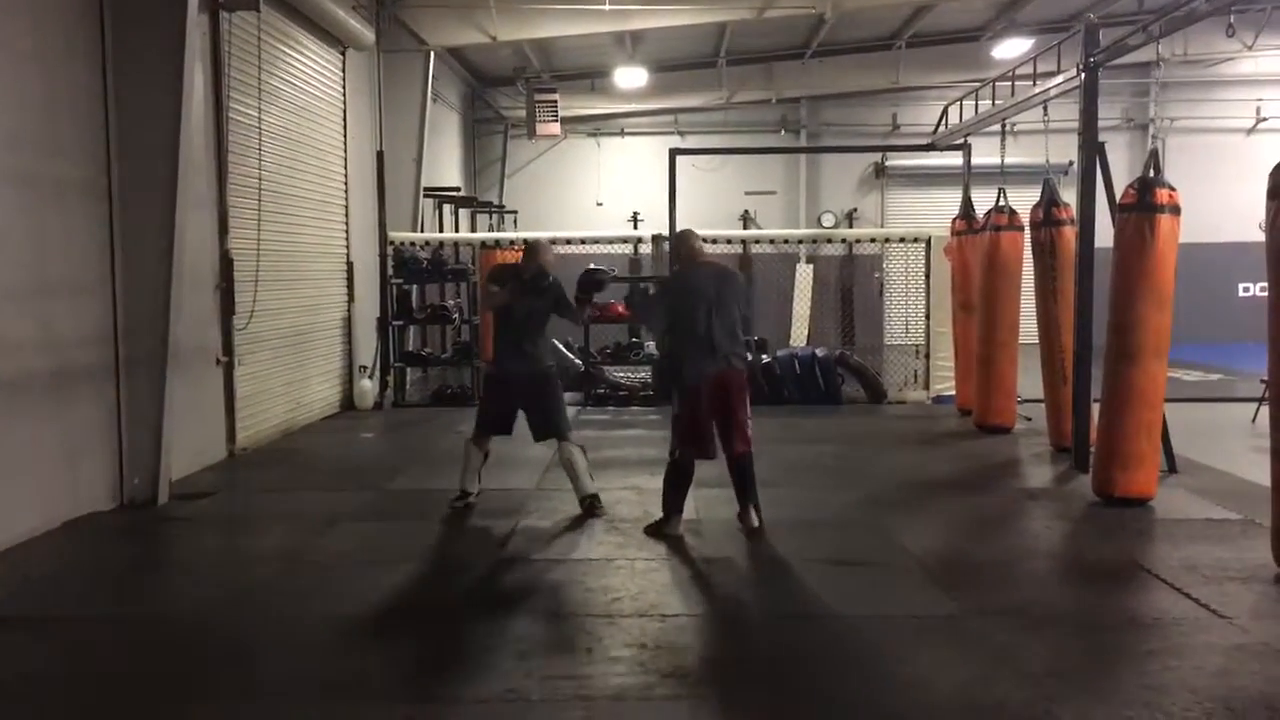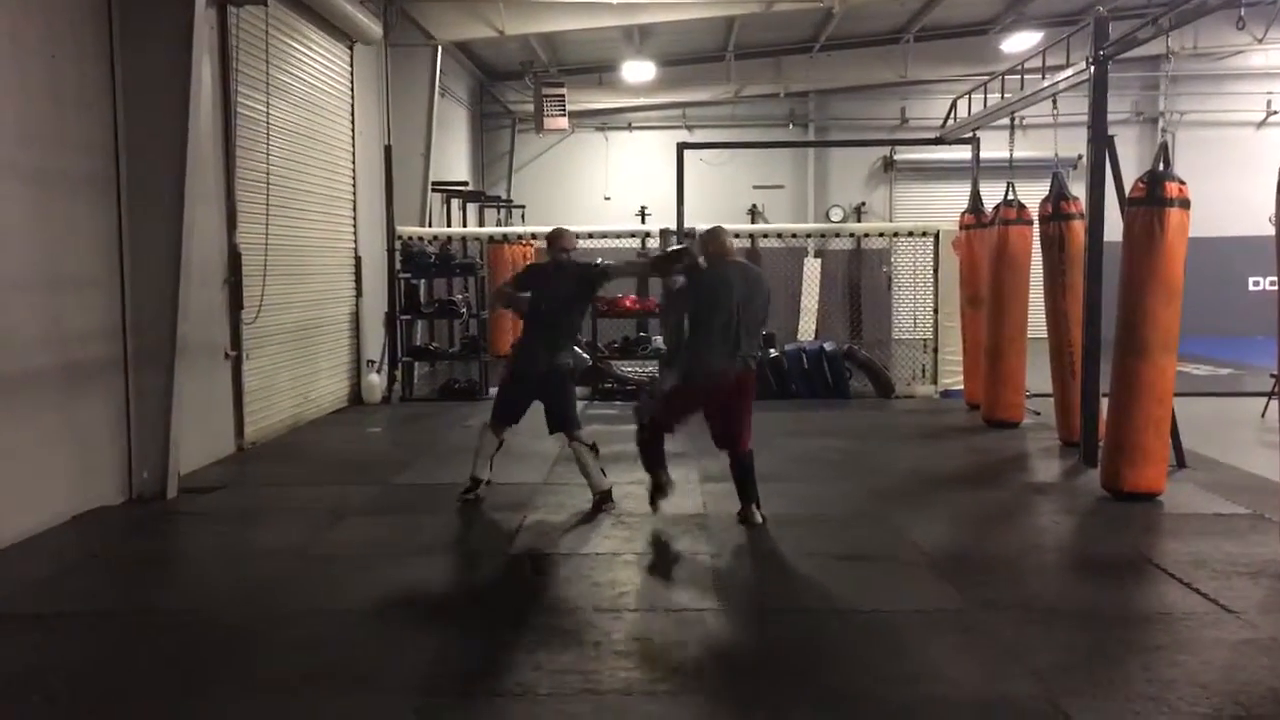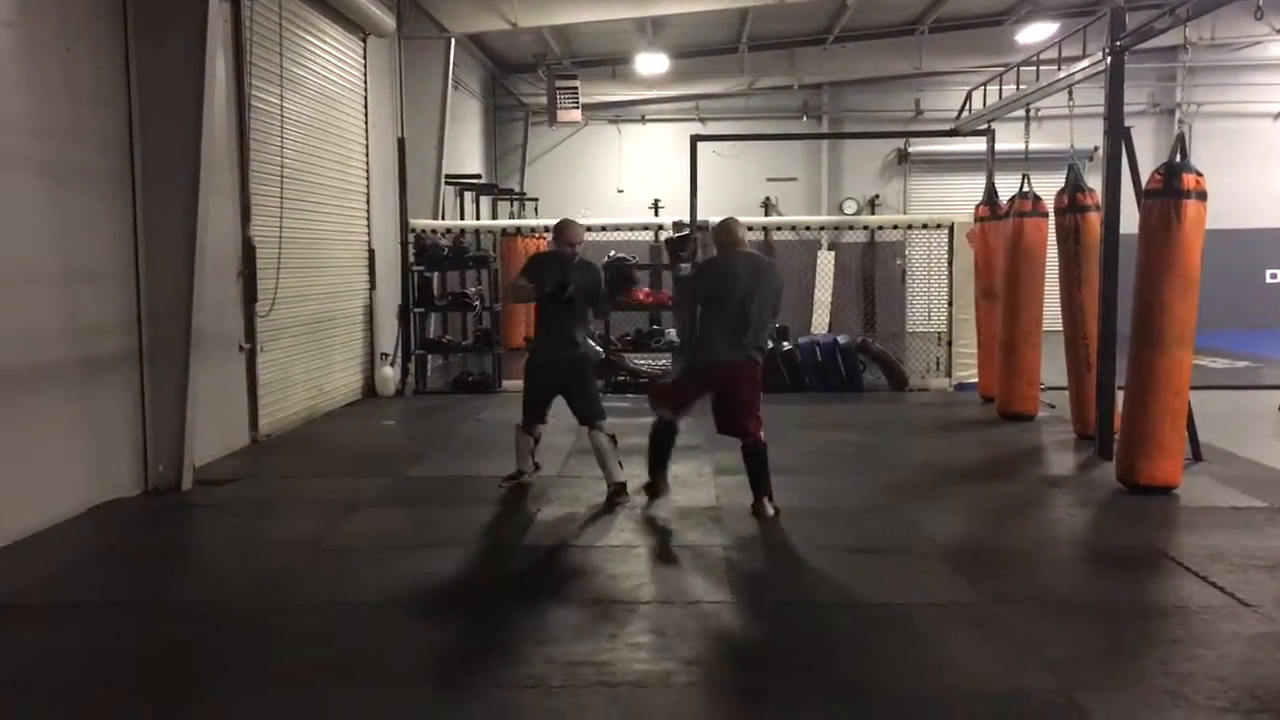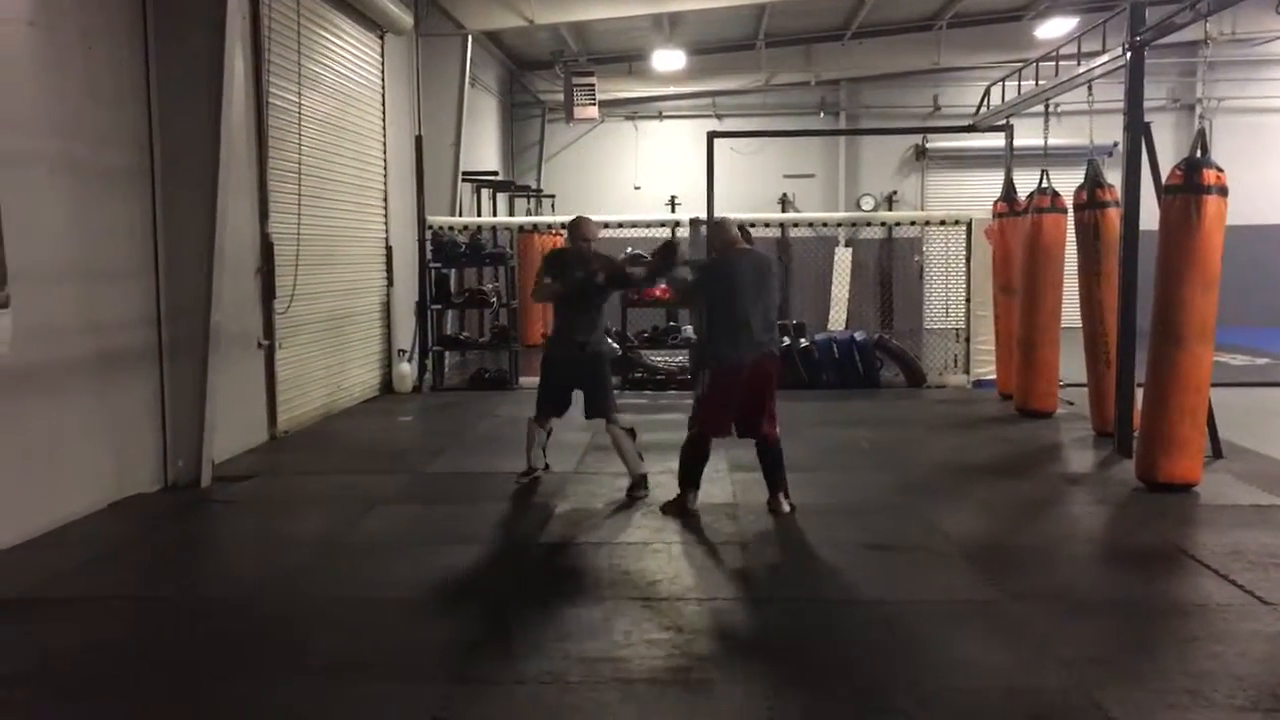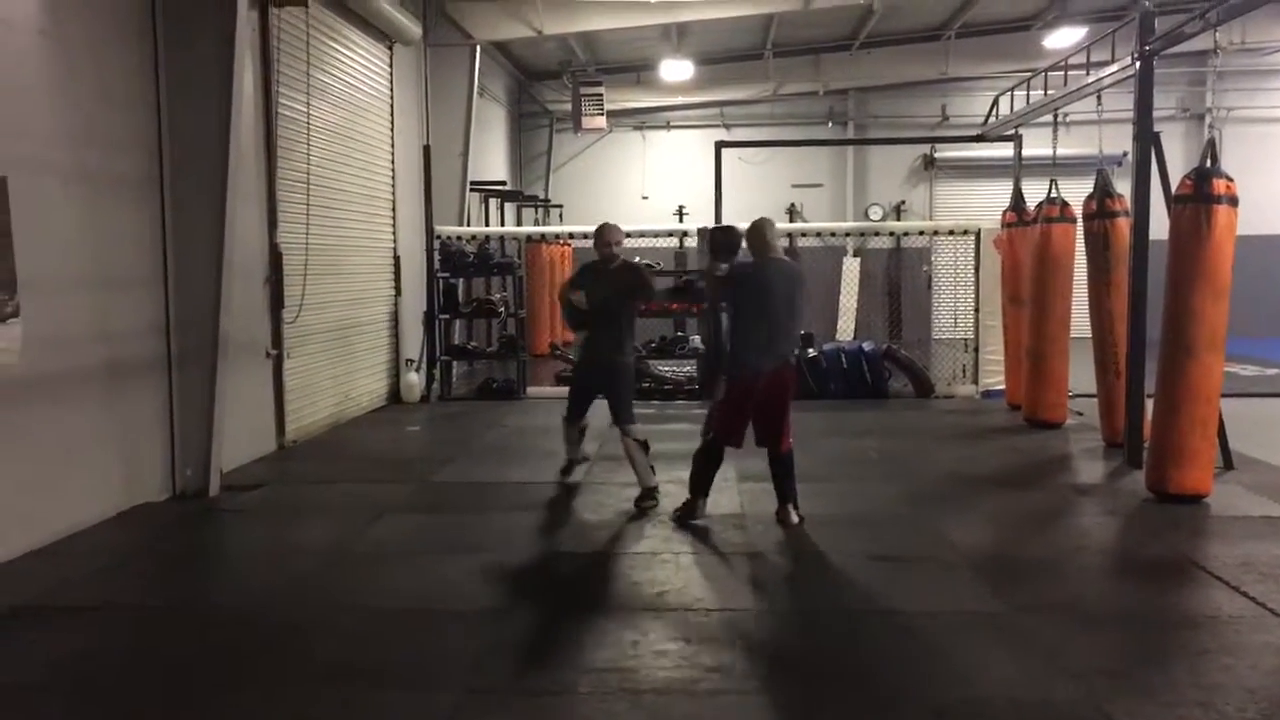
dt=0.3s
person 1, frame 1
left shoulder: (678, 282)
right shoulder: (733, 277)
left elbow: (653, 319)
left wrist: (636, 302)
left hip: (694, 374)
right hip: (732, 370)
left knee: (683, 450)
right knee: (739, 445)
left ankle: (672, 518)
right ankle: (750, 511)
person 1, frame 2
left shoulder: (708, 278)
right shoulder: (759, 280)
left elbow: (677, 306)
left wrist: (686, 276)
left hip: (703, 369)
right hip: (742, 370)
left knee: (650, 417)
right knee: (740, 442)
left ankle: (660, 477)
right ankle: (751, 508)
person 1, frame 3
left shoulder: (715, 267)
right shoulder: (771, 272)
left elbow: (685, 296)
left hip: (709, 357)
right hip: (747, 361)
left knee: (665, 411)
right knee: (752, 433)
left ankle: (658, 479)
right ankle: (764, 501)
person 1, frame 4
left shoulder: (717, 265)
right shoulder: (766, 263)
left elbow: (690, 296)
left wrist: (677, 279)
left hip: (725, 358)
right hip: (764, 356)
left knee: (701, 429)
right knee: (766, 430)
left ankle: (688, 496)
right ankle: (779, 497)
person 1, frame 5
left shoulder: (748, 272)
right shoulder: (795, 273)
left elbow: (719, 291)
left hip: (745, 366)
right hip: (781, 366)
left knee: (716, 436)
right knee: (780, 440)
left ankle: (697, 501)
right ankle: (788, 508)
person 2, frame 1
left shoulder: (551, 286)
right shoulder: (502, 274)
left elbow: (575, 316)
right elbow: (488, 302)
left wrist: (586, 298)
right wrist: (521, 287)
left hip: (539, 371)
right hip: (502, 371)
left knee: (563, 435)
right knee: (481, 434)
left ankle: (588, 495)
right ankle: (469, 490)
person 2, frame 2
left shoulder: (585, 273)
right shoulder: (535, 272)
left elbow: (622, 268)
right elbow: (499, 295)
right wrist: (518, 303)
left hip: (557, 365)
right hip: (524, 361)
left knee: (573, 432)
right knee: (497, 423)
left ankle: (602, 489)
right ankle: (478, 479)
person 2, frame 3
left shoulder: (590, 270)
right shoulder: (539, 262)
left elbow: (600, 312)
right elbow: (513, 293)
right wrist: (547, 291)
left hip: (577, 356)
right hip: (543, 354)
left knee: (596, 422)
right knee: (530, 420)
left ankle: (617, 482)
right ankle: (525, 468)
person 2, frame 4
left shoulder: (605, 263)
right shoulder: (556, 259)
left elbow: (637, 284)
right elbow: (539, 293)
left wrist: (653, 272)
right wrist: (572, 285)
left hip: (592, 350)
right hip: (559, 350)
left knee: (609, 415)
right knee: (542, 414)
left ankle: (639, 475)
right ankle: (536, 464)
person 2, frame 5
left shoulder: (632, 272)
right shoulder: (589, 270)
left elbow: (656, 296)
right elbow: (566, 292)
right wrist: (574, 308)
left hip: (619, 358)
right hip: (590, 354)
left knee: (626, 425)
right knee: (573, 414)
left ankle: (650, 486)
right ankle: (573, 456)
